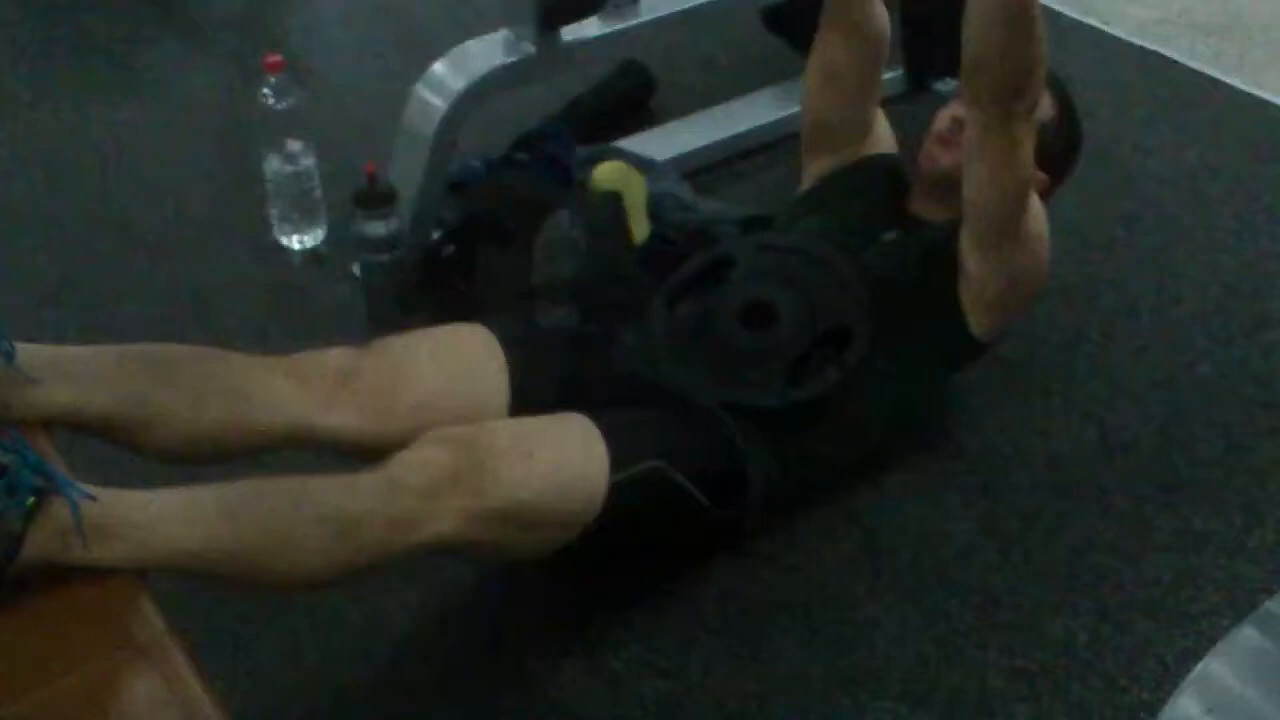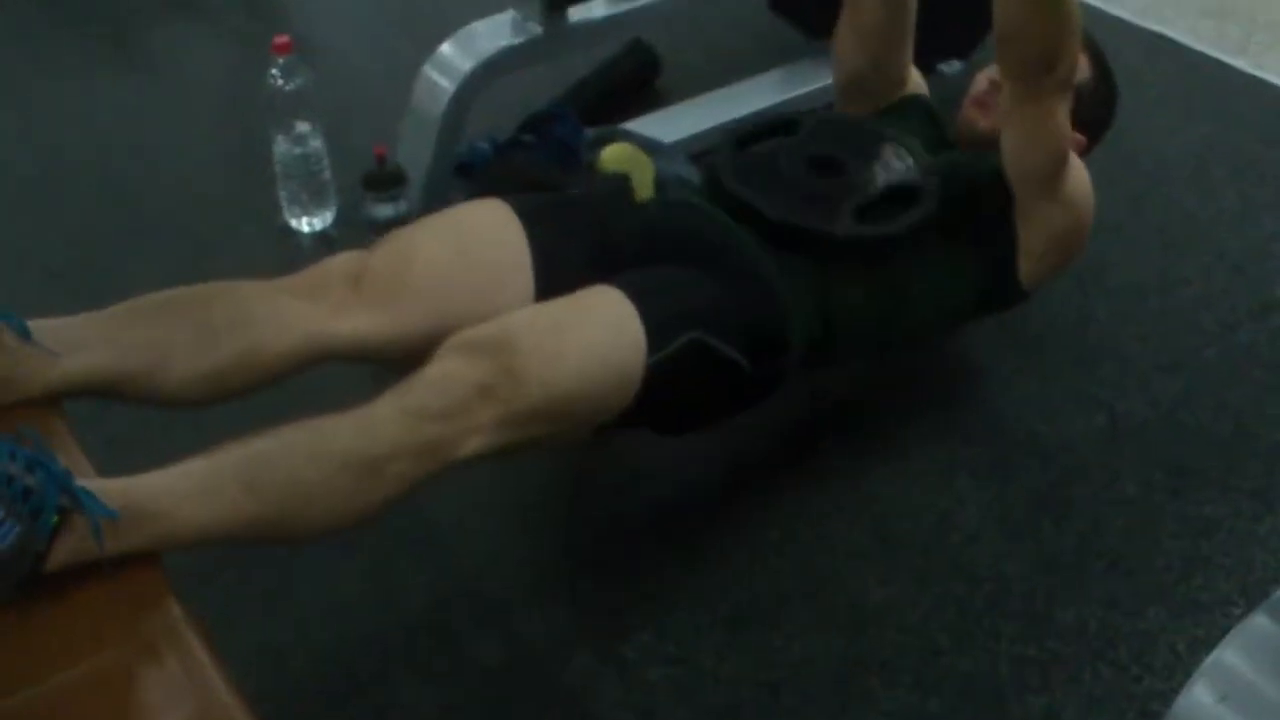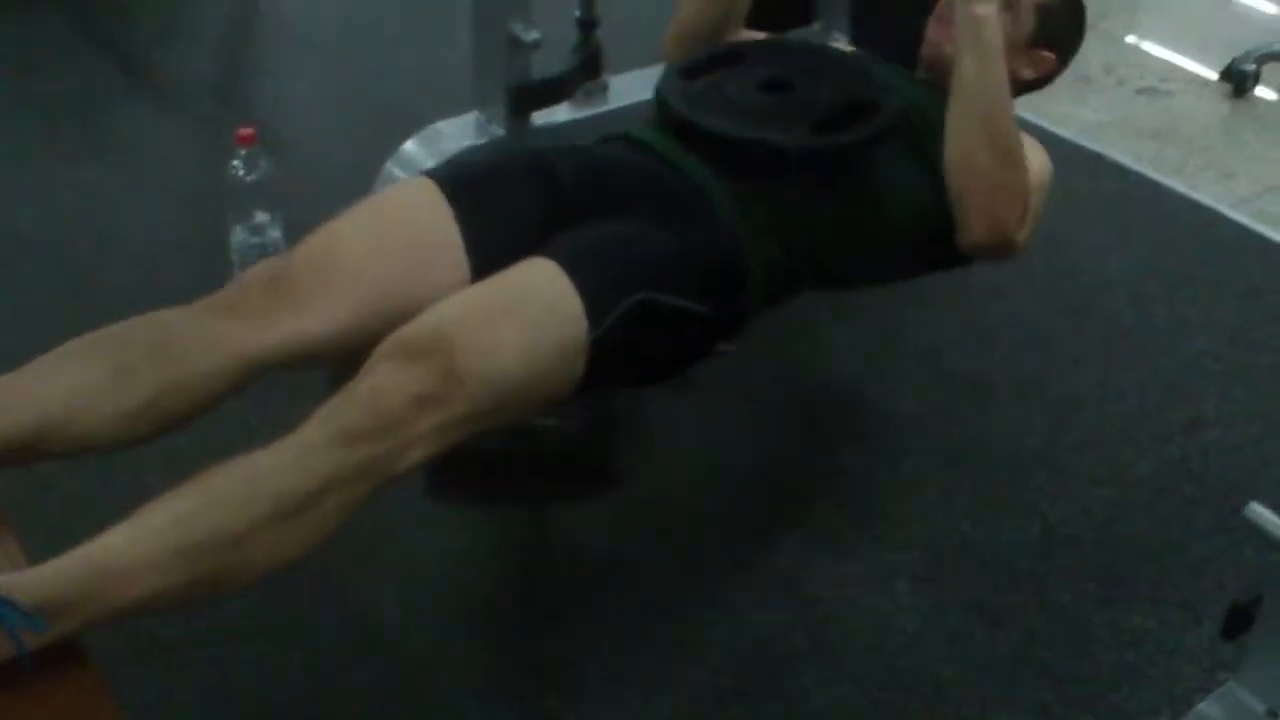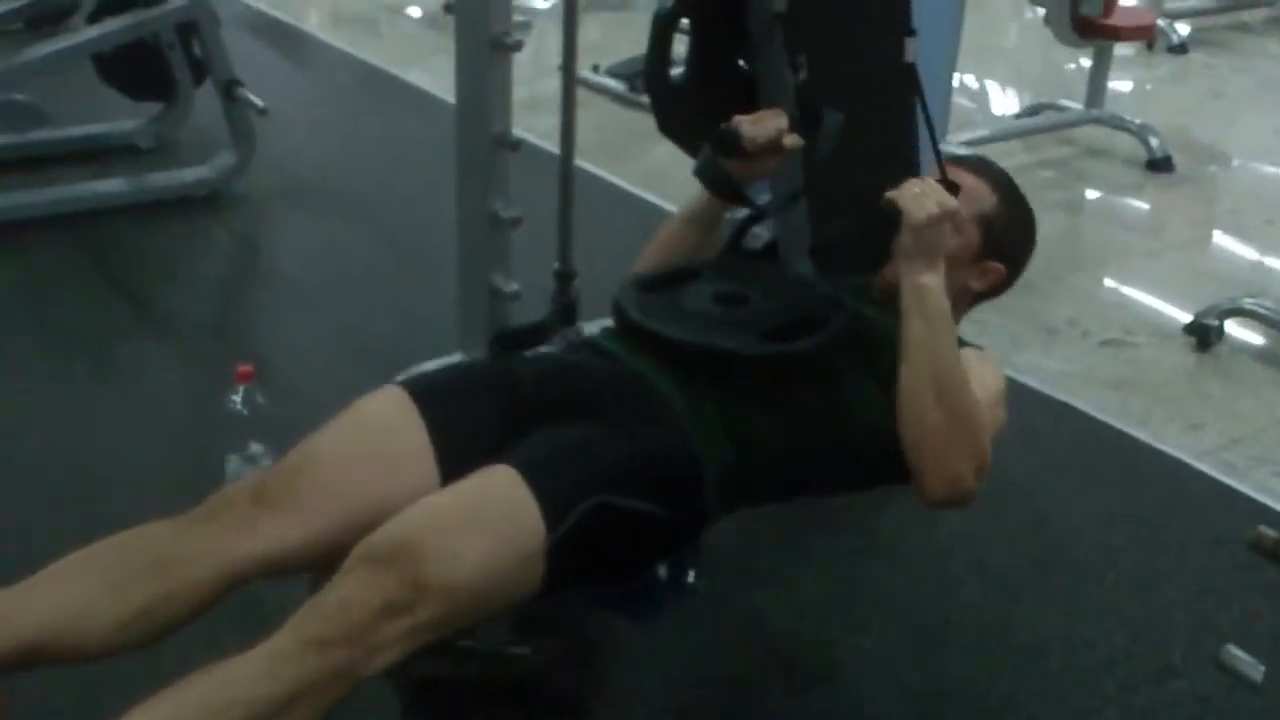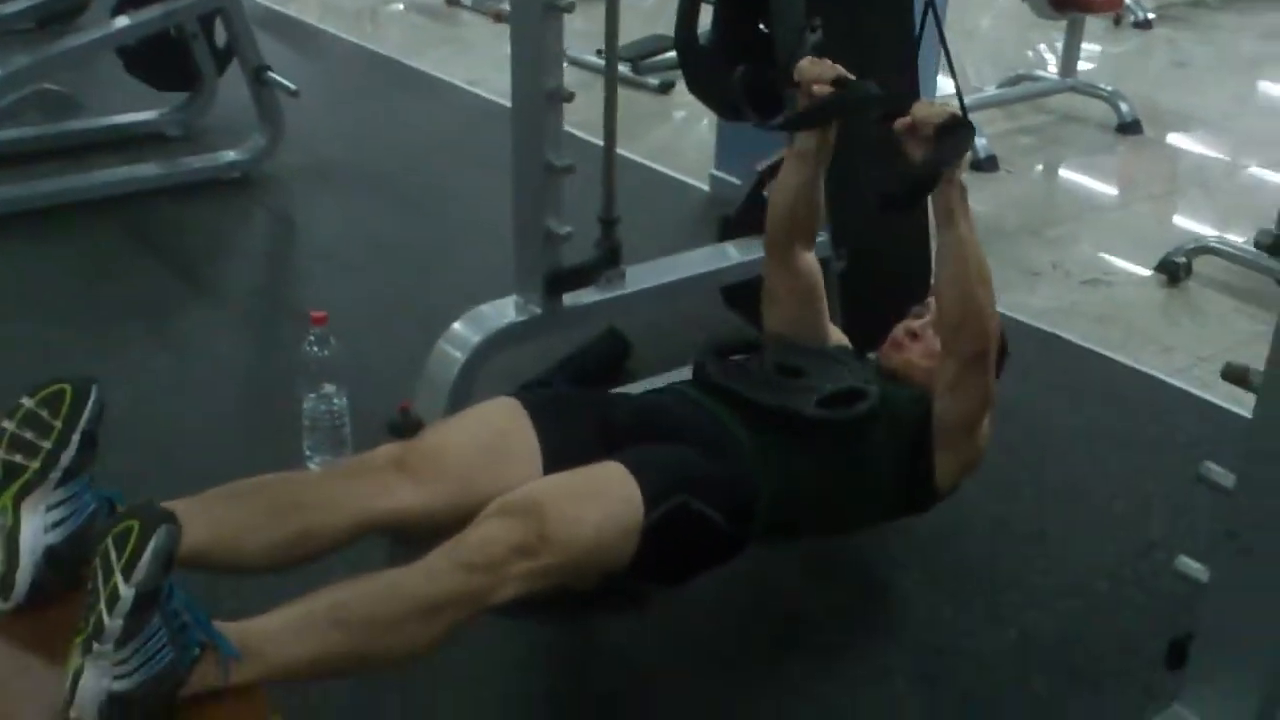
dt=0.7s
person 1, frame 1
left shoulder: (993, 262)
right shoulder: (862, 173)
left elbow: (1004, 101)
left hip: (722, 441)
right hip: (627, 351)
left knee: (444, 481)
right knee: (336, 387)
person 1, frame 2
left shoulder: (1043, 209)
right shoulder: (902, 113)
left hip: (750, 299)
right hip: (665, 223)
left knee: (472, 384)
right knee: (345, 289)
person 1, frame 3
left shoulder: (1012, 157)
left elbow: (989, 227)
left hip: (697, 242)
right hip: (597, 167)
left knee: (401, 398)
right knee: (259, 307)
person 1, frame 4
left shoulder: (965, 374)
left elbow: (948, 477)
right elbow: (650, 287)
left wrist: (923, 277)
right wrist: (726, 183)
left hip: (658, 455)
right hip: (564, 374)
left knee: (376, 597)
right knee: (249, 517)
person 1, frame 5
left shoulder: (938, 442)
right shoulder: (827, 358)
left elbow: (974, 352)
right elbow: (786, 249)
left wrist: (946, 188)
right wrist: (815, 137)
left hip: (722, 477)
right hip: (639, 412)
left knee: (506, 546)
right knee: (398, 472)
right ankle: (85, 530)
